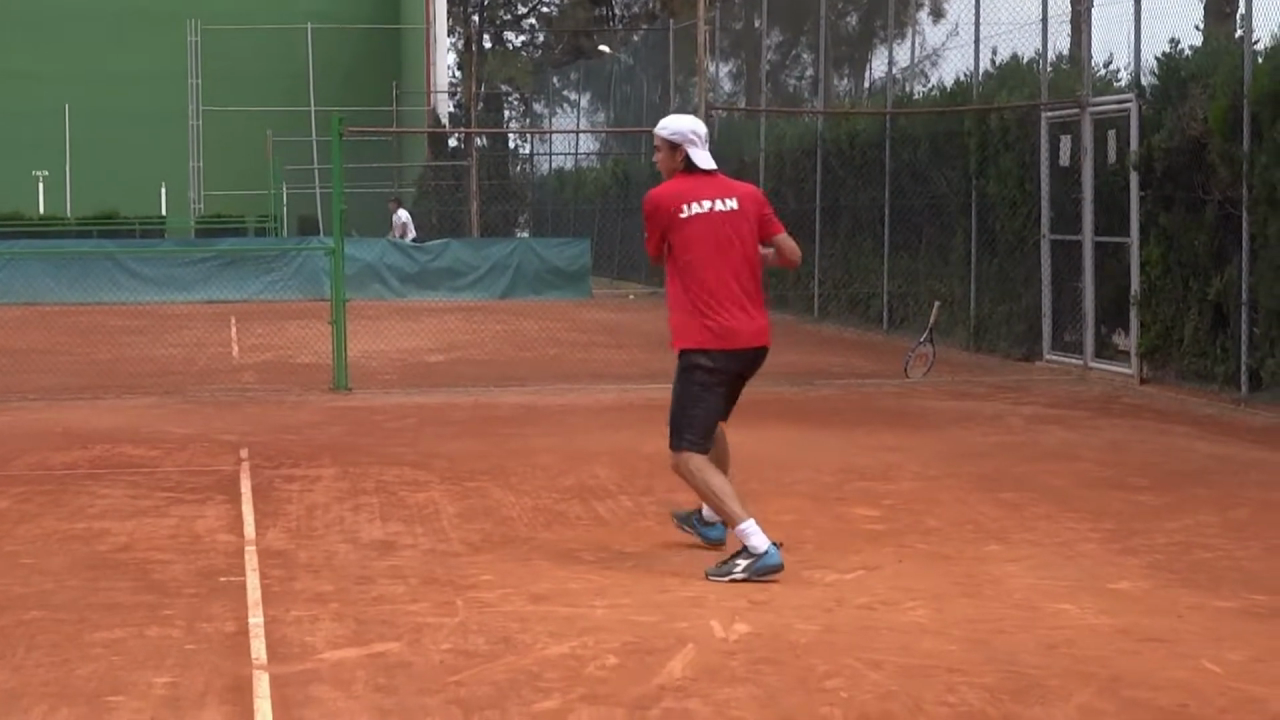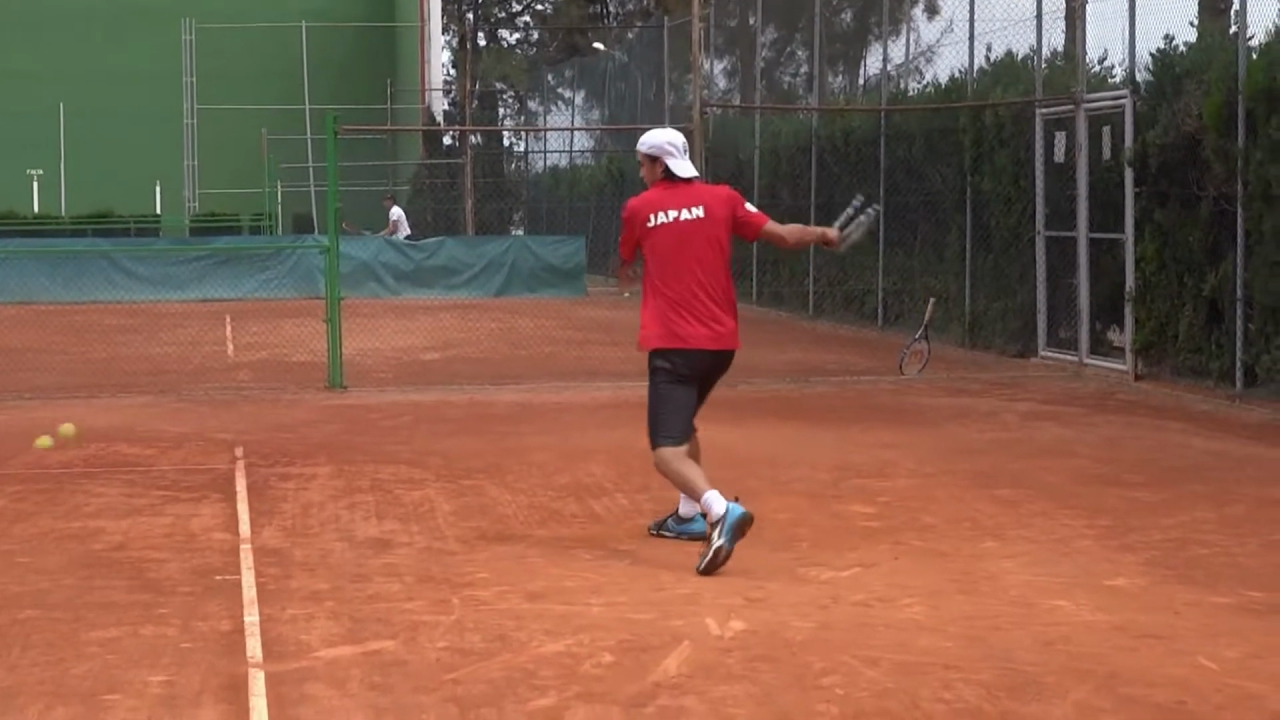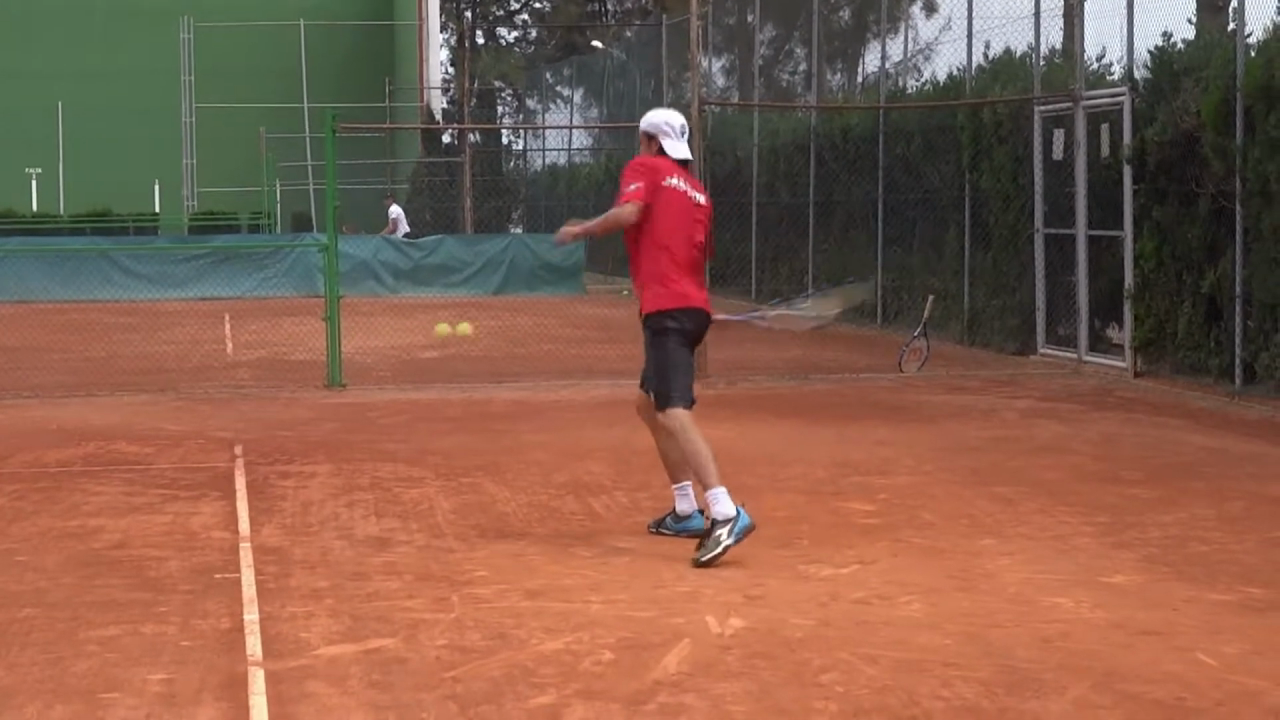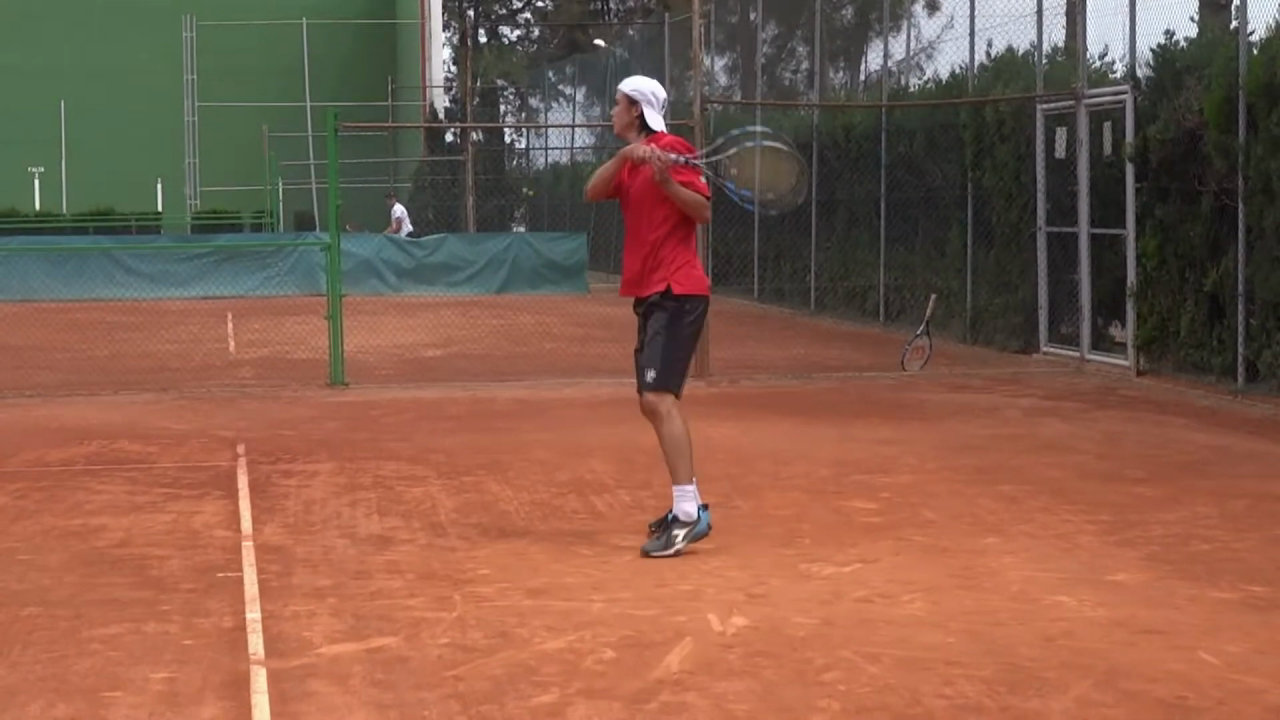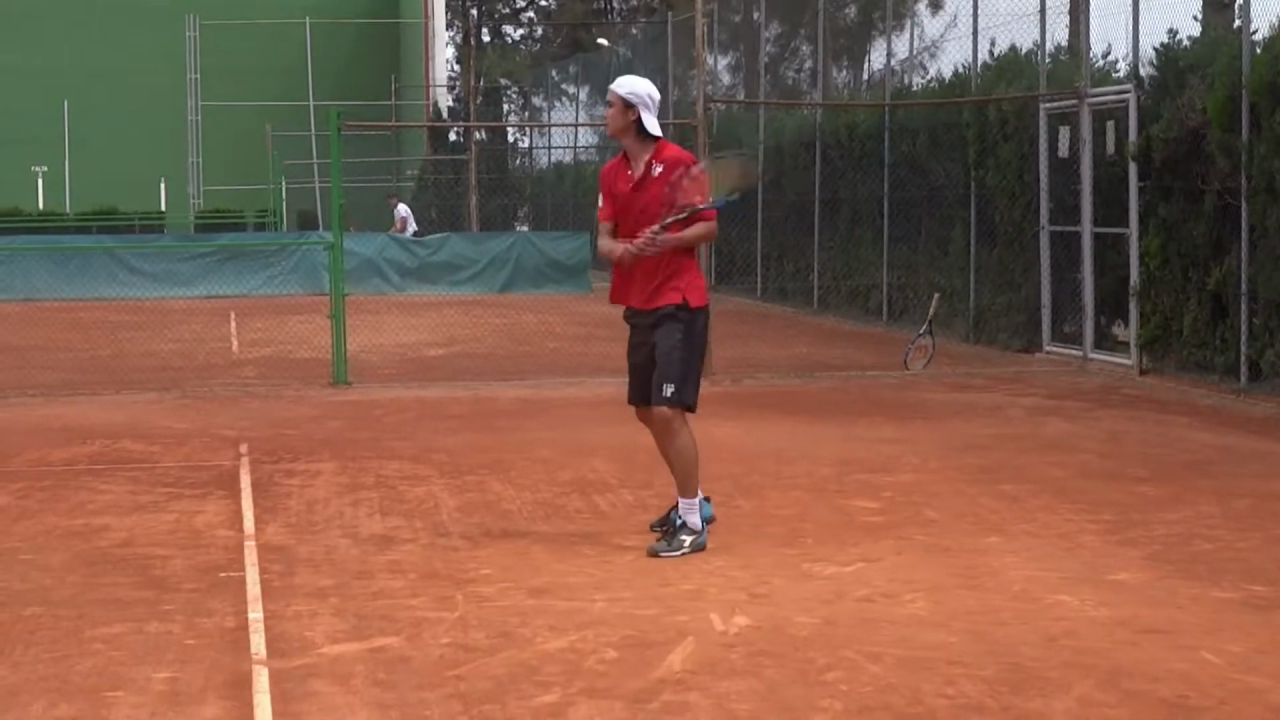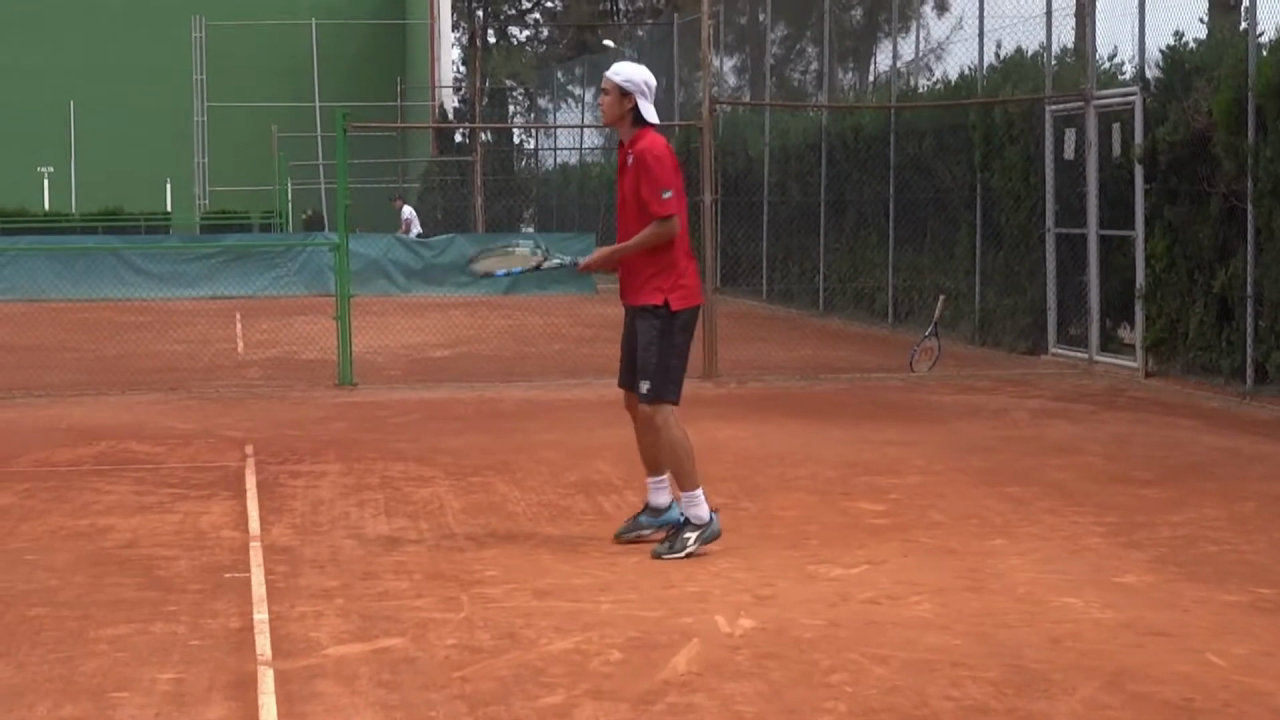
dt=0.3s
person 1, frame 1
left shoulder: (659, 199)
right shoulder: (747, 193)
right elbow: (792, 257)
left hip: (707, 343)
right hip: (754, 338)
left knee: (687, 457)
right knee: (708, 422)
left ankle: (758, 548)
right ankle: (712, 518)
person 1, frame 2
left shoulder: (637, 209)
right shoulder: (722, 199)
left elbow: (625, 264)
right elbow: (782, 235)
left wrist: (631, 277)
right wrist: (828, 233)
left hip: (674, 344)
right hip: (722, 341)
left knee: (668, 454)
right knee: (680, 423)
left ankle: (725, 511)
right ankle: (690, 514)
person 1, frame 3
left shoulder: (645, 169)
right shoulder: (697, 193)
left elbow: (626, 215)
left wrist: (579, 230)
left hip: (669, 309)
right hip: (689, 308)
left knee: (672, 412)
right knee: (650, 403)
left ankle: (726, 513)
right ankle: (687, 510)
person 1, frame 4
left shoulder: (674, 149)
right shoulder: (622, 162)
left elbow: (703, 213)
right elbow: (594, 193)
left wrist: (668, 181)
right wrist: (628, 152)
left hip: (678, 292)
right hip: (648, 294)
left knee: (659, 399)
right knee: (650, 403)
left ankle: (686, 517)
right ankle: (691, 505)
person 1, frame 5
left shoulder: (679, 161)
right shoulder: (611, 173)
left elbow: (710, 226)
right elbow: (603, 239)
left wrist: (670, 240)
right wrist: (620, 249)
left hip: (680, 303)
right hip: (640, 306)
left knee: (669, 412)
right knee: (648, 412)
left ankle: (692, 524)
right ankle: (694, 501)
person 1, frame 6
left shoulder: (650, 151)
right shoulder: (633, 150)
left elbow: (668, 226)
left wrist: (609, 255)
right wrist: (613, 255)
left hip: (665, 298)
right hip: (644, 296)
left knee: (656, 407)
right knee: (634, 402)
left ankle: (701, 517)
right ankle: (661, 506)
